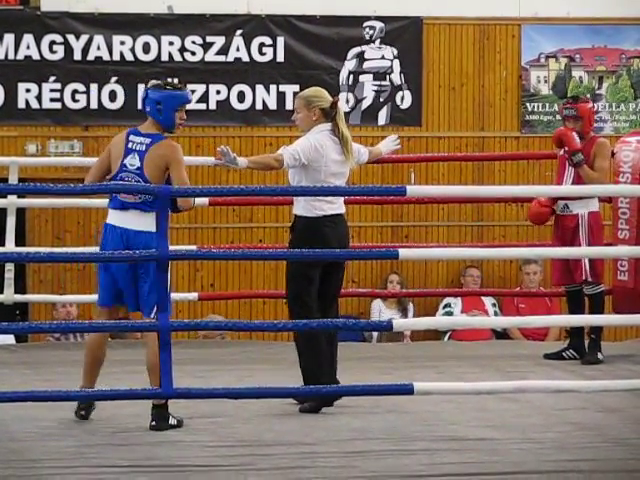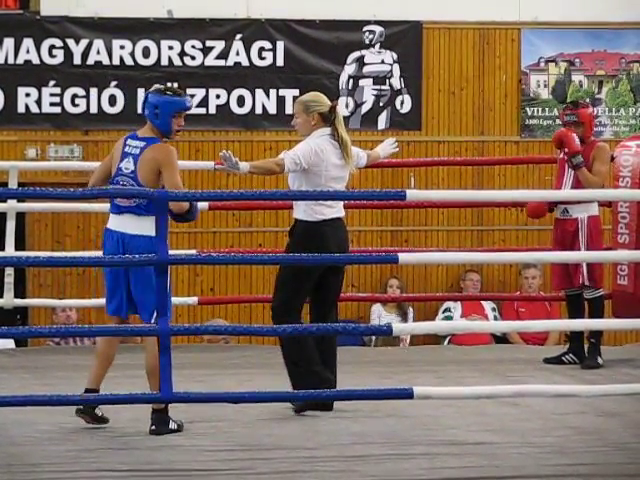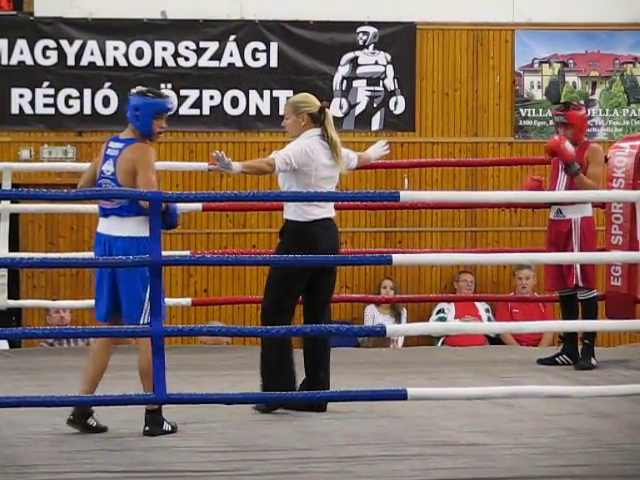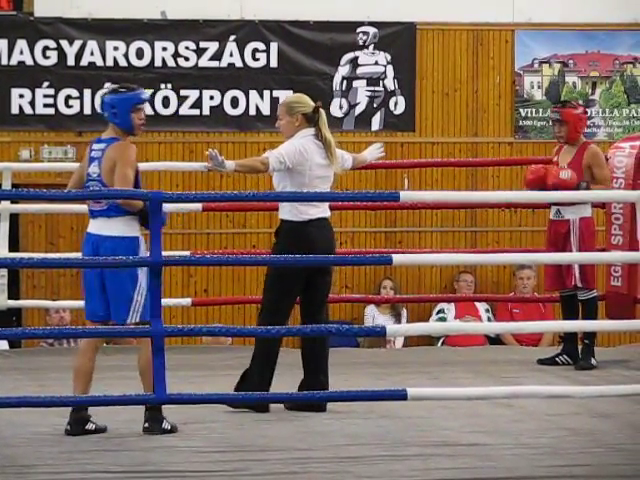
dt=0.2s
person 1, frame 1
left shoulder: (120, 140)
right shoulder: (169, 149)
left elbow: (90, 182)
right elbow: (186, 203)
right wrist: (175, 198)
left hip: (114, 232)
right hip: (147, 237)
left knee: (106, 314)
right knee: (156, 324)
left ankle: (85, 396)
right ankle: (160, 411)
person 1, frame 2
left shoulder: (123, 144)
right shoulder: (163, 151)
left elbow: (94, 185)
right elbow: (178, 205)
right wrist: (187, 206)
left hip: (115, 235)
right hip: (146, 242)
left knee: (116, 321)
left ankle: (90, 397)
right ankle: (160, 415)
person 1, frame 3
left shoulder: (109, 147)
right shoulder: (143, 151)
left elbow: (83, 189)
right elbow: (148, 200)
right wrist: (167, 211)
left hip: (106, 239)
right hip: (134, 242)
left knee: (109, 328)
right knee: (147, 330)
left ankle: (81, 409)
right ankle: (153, 416)
person 1, frame 4
left shoulder: (93, 148)
right shoulder: (125, 148)
left elbow: (71, 192)
right elbow: (125, 198)
right wrist: (148, 209)
left hip: (95, 240)
right hip: (123, 243)
left knee: (95, 329)
right knee: (148, 328)
left ankle: (78, 415)
right ankle: (152, 414)
person 2, frame 1
left shoulder: (311, 142)
right shoulder: (342, 142)
left elbow: (277, 160)
right elbow: (368, 153)
left wrist: (241, 162)
right wrist: (386, 147)
left hip: (312, 230)
right hip: (337, 229)
left knee: (302, 308)
right knee: (326, 309)
left ankle: (321, 386)
right ankle: (322, 387)
person 2, frame 2
left shoulder: (312, 147)
right shoulder: (342, 147)
left elbow: (278, 165)
right elbow: (367, 157)
left wrist: (243, 167)
right wrist: (383, 150)
left hip: (311, 234)
right hip: (337, 234)
left knee: (285, 309)
right knee: (325, 313)
left ankle: (312, 384)
right ankle: (322, 393)
person 2, frame 3
left shoulder: (302, 148)
right shoulder: (332, 148)
left elbow: (269, 165)
right elbow: (358, 158)
left wrist: (235, 167)
right wrist: (374, 152)
left hip: (301, 235)
right hip: (327, 234)
left knee: (276, 312)
right knee: (318, 314)
left ankle: (278, 391)
right ankle: (314, 394)
person 2, frame 4
left shoulder: (295, 147)
right shoulder: (326, 149)
left elbow: (262, 163)
right elbow: (353, 160)
left wrist: (228, 166)
right wrist: (369, 155)
left hip: (296, 235)
right hip: (323, 234)
left knee: (273, 313)
right knee: (315, 314)
left ankle: (253, 392)
right ankle: (313, 394)
person 3, frame 1
left shoulder: (600, 144)
right shoulder: (563, 145)
left elbow: (598, 183)
left wrist: (576, 154)
left hip: (586, 215)
right hip: (563, 216)
left knee: (591, 279)
right knee: (569, 280)
left ankle: (595, 344)
right ankle: (576, 343)
person 3, frame 2
left shoulder: (599, 149)
right shoulder: (564, 148)
left elbow: (595, 186)
left wrist: (576, 156)
right wrist: (548, 201)
left hip: (586, 220)
right hip: (563, 219)
left knee: (590, 283)
right knee: (569, 284)
left ankle: (594, 348)
right ankle: (575, 347)
person 3, frame 3
left shoulder: (593, 150)
right shoulder: (556, 150)
left elbow: (595, 187)
left wrist: (571, 163)
right wrist: (540, 189)
left hip: (580, 221)
right hip: (556, 220)
left knee: (584, 284)
right knee: (563, 285)
left ankle: (588, 349)
right ankle: (569, 348)
person 3, frame 4
left shoulder: (591, 152)
right shoulder: (557, 151)
left elbow: (607, 188)
left wrist: (578, 184)
right wrist: (540, 185)
left hip: (579, 221)
right hip: (556, 221)
left knee: (584, 284)
right knee: (564, 286)
left ankle: (588, 350)
right ankle: (569, 348)
